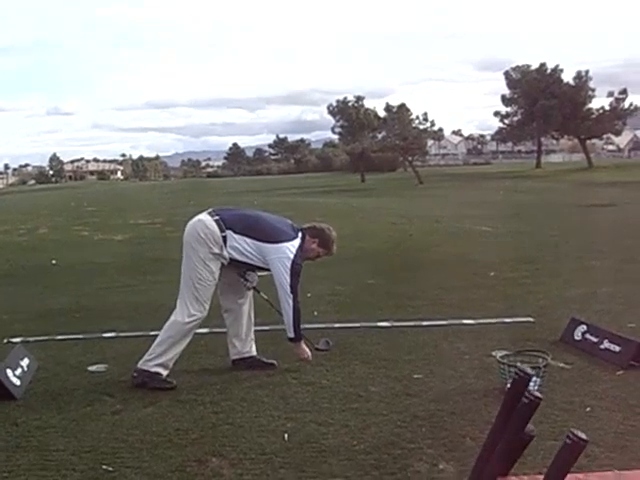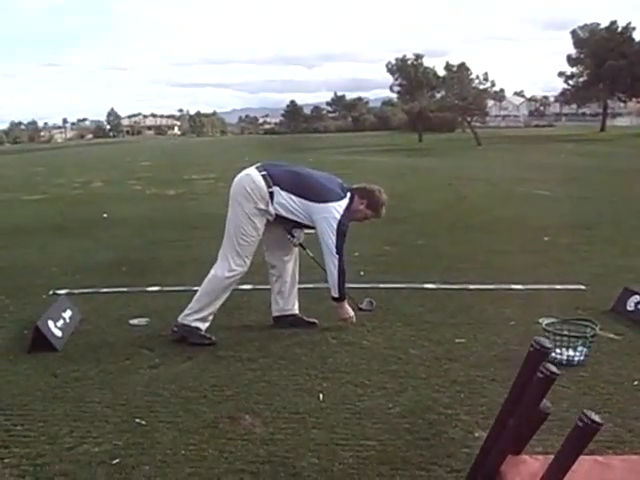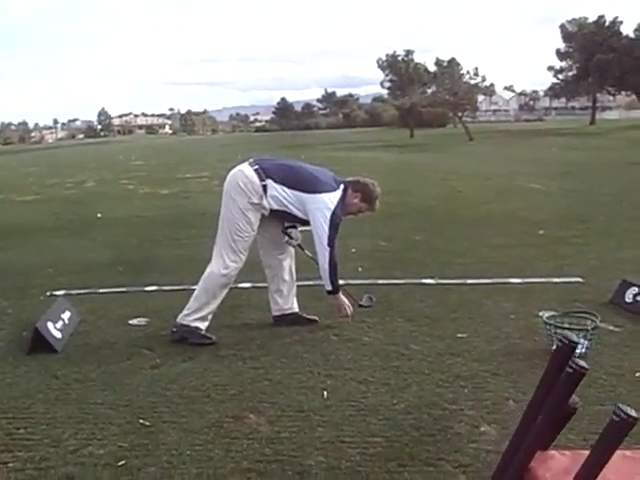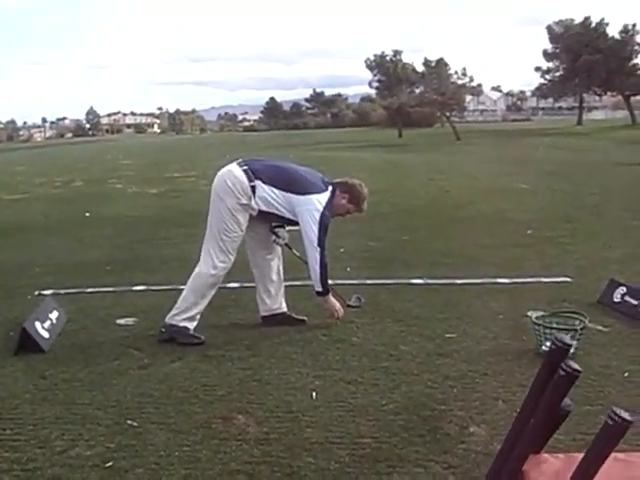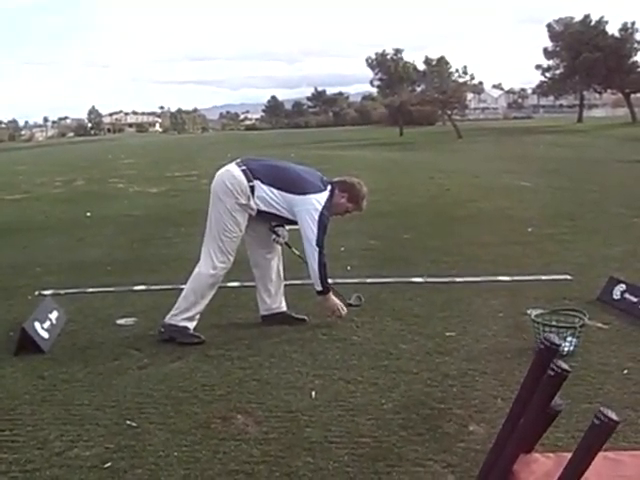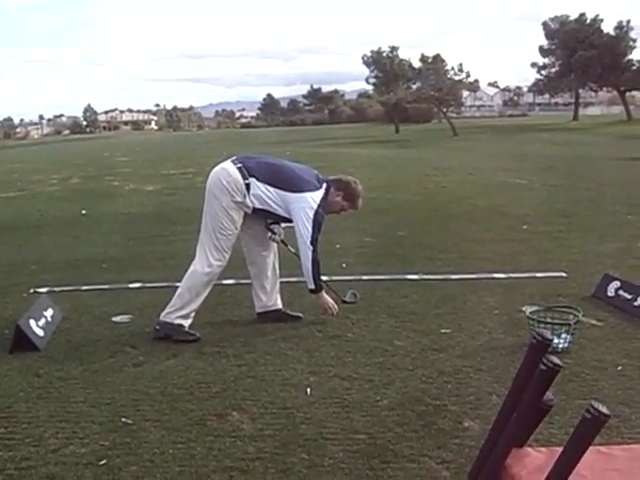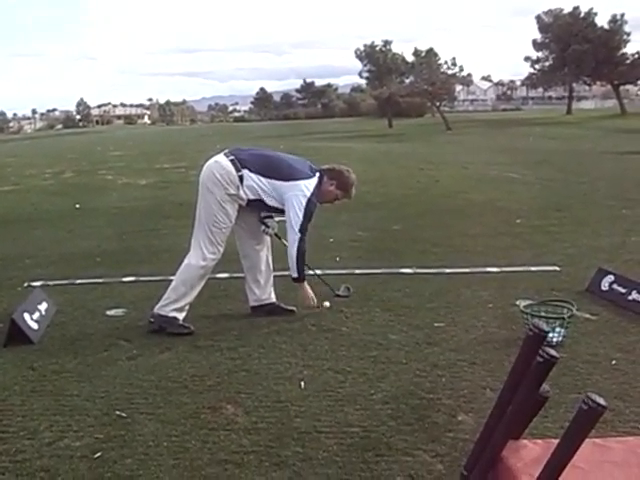
dt=0.7s
person 1, frame 1
left shoulder: (291, 232)
right shoulder: (288, 251)
right elbow: (289, 298)
left wrist: (249, 271)
right wrist: (297, 342)
left hip: (210, 227)
right hip: (207, 235)
left knee: (238, 294)
right knee: (193, 310)
left ankle: (243, 355)
right ankle: (149, 370)
person 1, frame 2
left shoulder: (340, 191)
right shoulder: (335, 211)
right elbow: (334, 257)
left wrist: (295, 227)
right wrist: (340, 302)
left hip: (258, 182)
right hip: (254, 190)
left knee: (284, 251)
right knee: (235, 264)
left ankle: (285, 312)
right ankle: (189, 324)
person 1, frame 3
left shoulder: (334, 185)
right shoulder: (329, 203)
right elbow: (326, 249)
left wrist: (291, 226)
right wrist: (335, 293)
left hip: (254, 182)
right hip: (247, 186)
left knee: (279, 249)
right knee: (229, 261)
left ankle: (285, 310)
right ankle: (188, 324)
person 1, frame 4
left shoulder: (321, 186)
right shoulder: (317, 203)
right elbow: (316, 251)
left wrist: (278, 224)
right wrist: (325, 296)
left hip: (240, 180)
right hip: (236, 186)
left knee: (266, 249)
right knee: (218, 261)
left ankle: (273, 310)
right ankle: (177, 323)
person 1, frame 5
left shoulder: (321, 184)
right shoulder: (316, 203)
right elbow: (315, 251)
left wrist: (277, 225)
right wrist: (326, 295)
left hip: (238, 180)
right hip: (235, 186)
left knee: (267, 248)
right knee: (217, 261)
left ankle: (273, 309)
right ankle: (176, 323)
person 1, frame 6
left shoulder: (316, 183)
right shoulder: (311, 202)
right elbow: (308, 249)
left wrist: (273, 222)
right wrist: (318, 292)
left hip: (234, 176)
right hip: (231, 184)
left knee: (263, 246)
right knee: (213, 259)
left ankle: (268, 307)
right ankle: (171, 321)
person 1, frame 7
left shoulder: (307, 173)
right shoulder: (305, 190)
right elbow: (295, 237)
left wrist: (265, 215)
right wrist: (301, 283)
left hip: (226, 170)
right hip: (224, 177)
left knee: (256, 239)
right knee: (207, 252)
left ankle: (262, 301)
right ankle: (165, 314)
